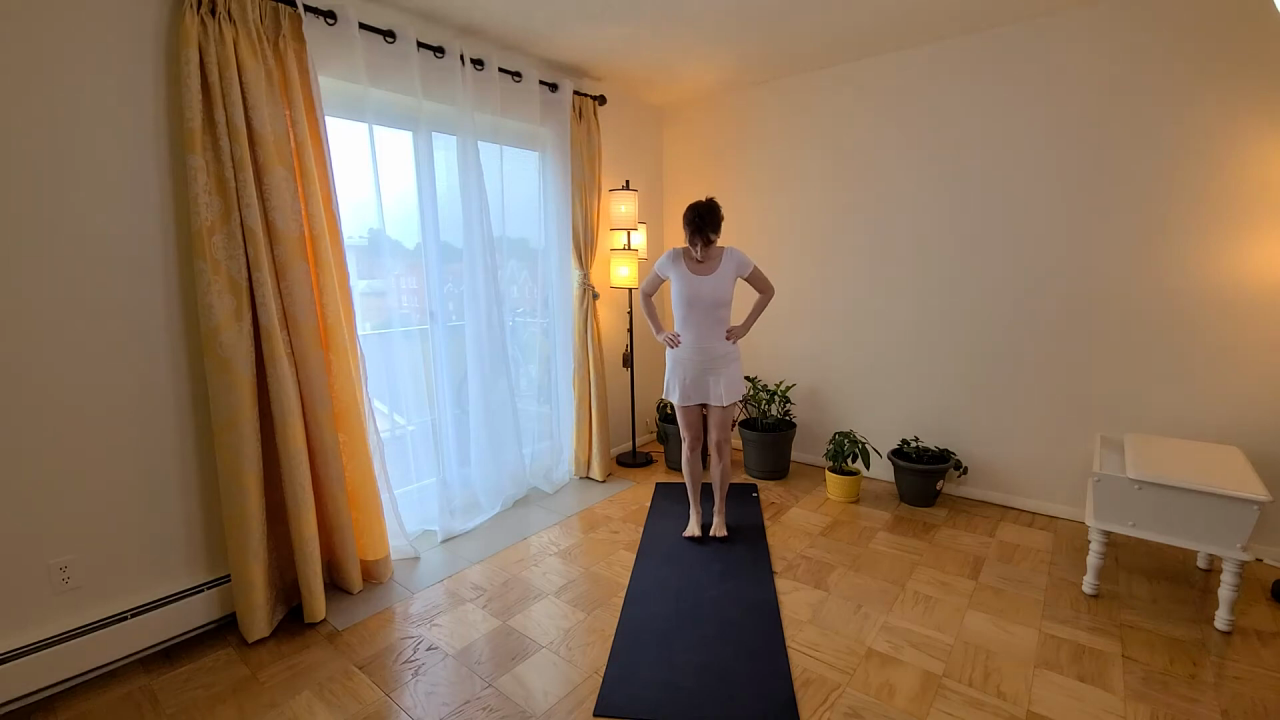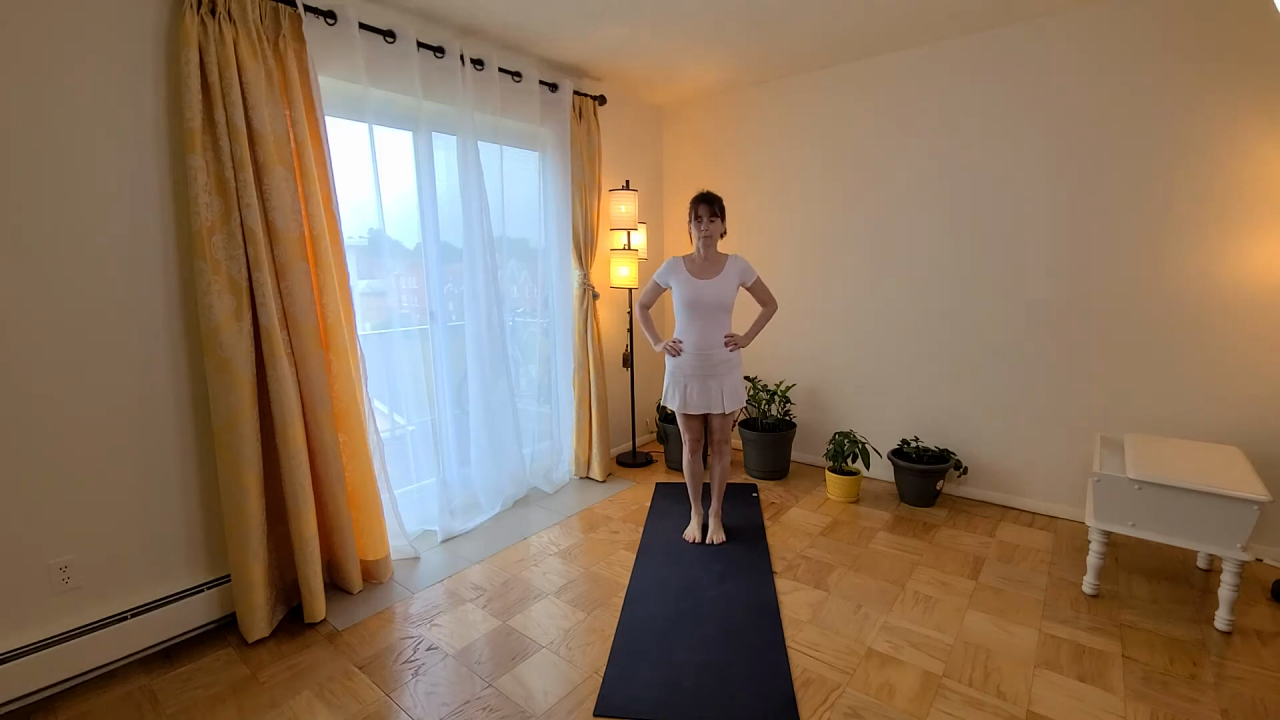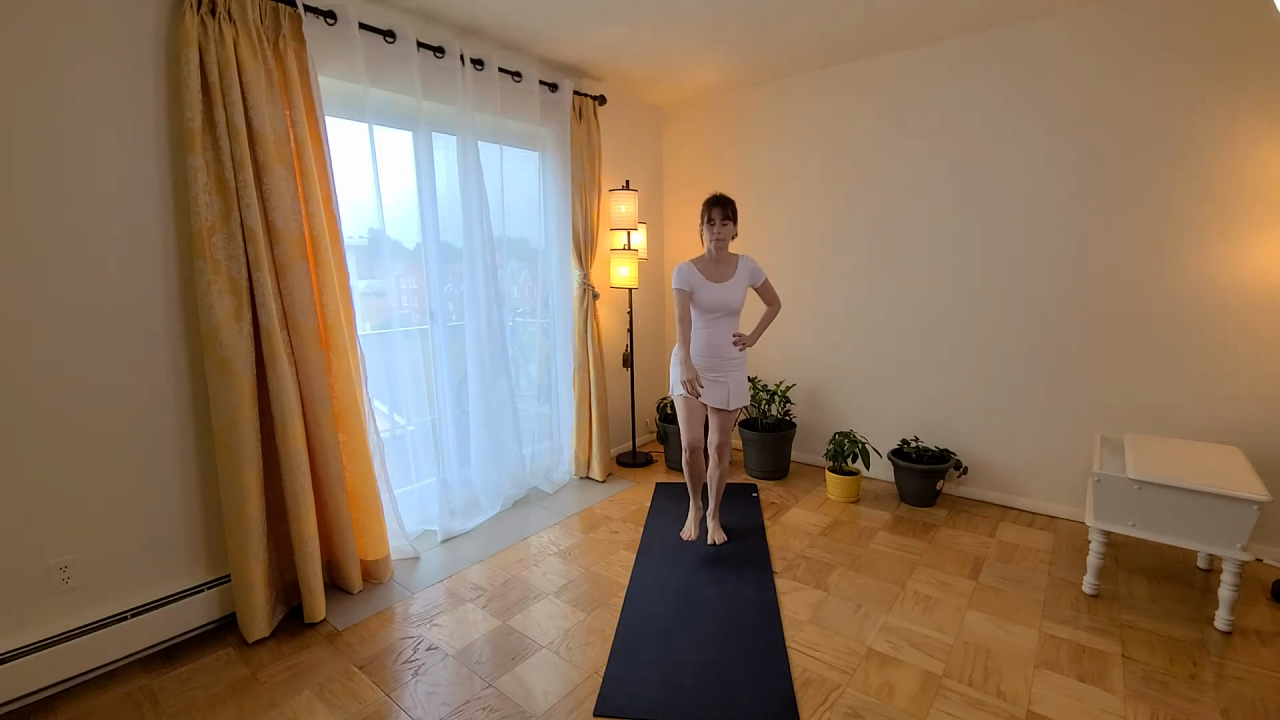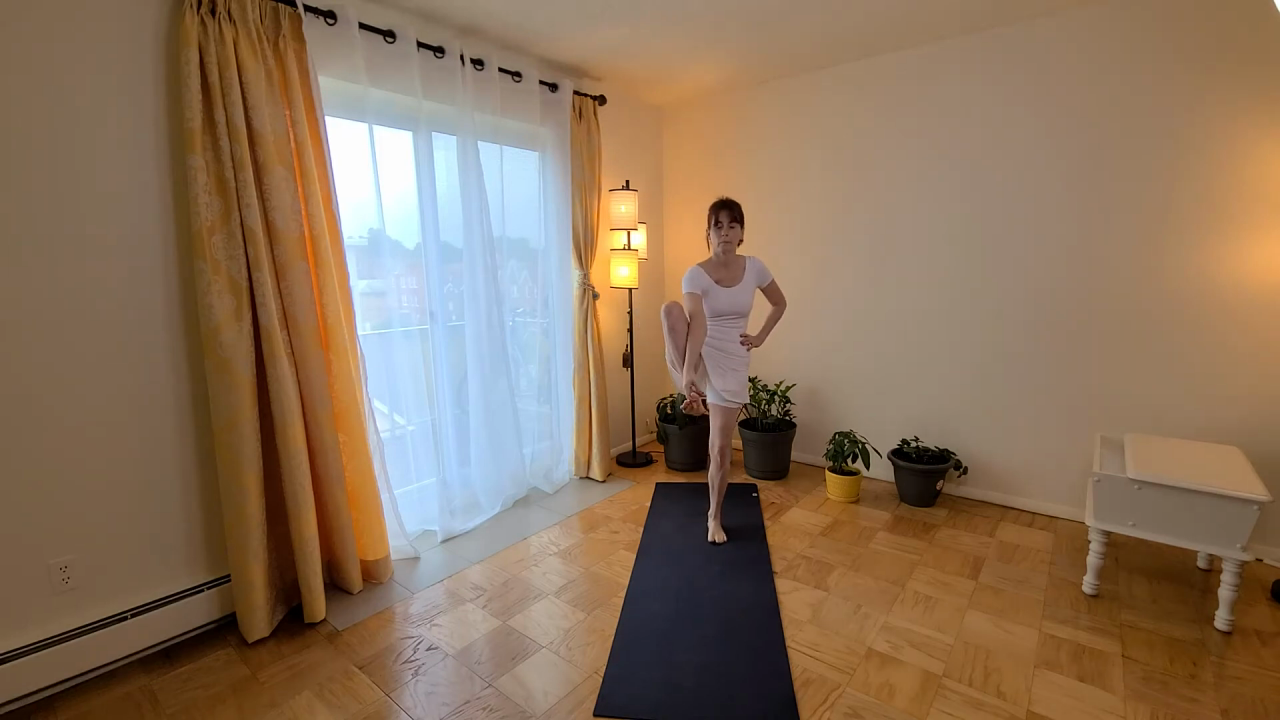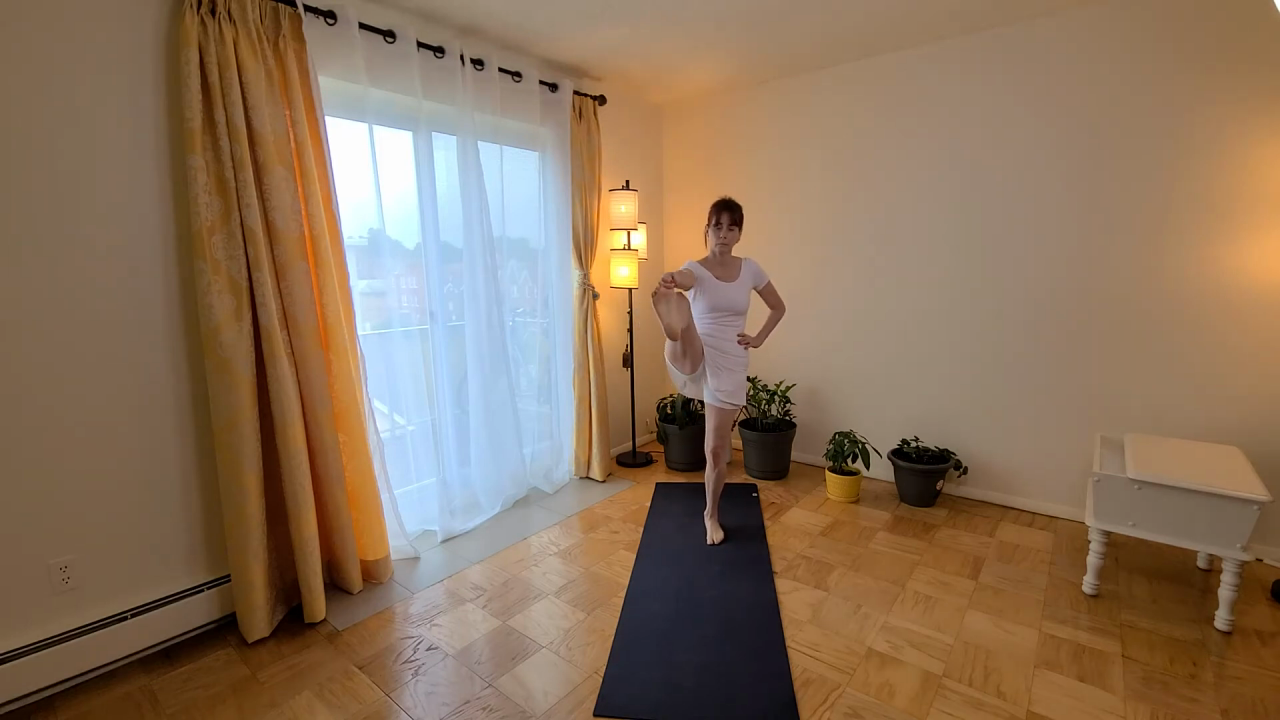
dt=1s
person 1, frame 1
left shoulder: (734, 259)
right shoulder: (671, 260)
left elbow: (767, 291)
right elbow: (645, 294)
left wrist: (745, 327)
right wrist: (658, 332)
left hip: (722, 366)
right hip: (683, 365)
left knee: (719, 442)
right knee: (691, 442)
left ankle: (719, 513)
right ankle: (695, 512)
person 1, frame 2
left shoulder: (737, 266)
right shoulder: (673, 268)
left elbow: (770, 304)
right elbow: (641, 306)
left wrist: (747, 337)
right wrist: (657, 342)
left hip: (723, 370)
right hip: (684, 370)
left knee: (720, 444)
right knee: (692, 445)
left ankle: (715, 514)
right ankle: (695, 514)
person 1, frame 3
left shoulder: (746, 267)
right shoulder: (685, 271)
left elbow: (774, 304)
right elbow: (682, 320)
left wrist: (753, 337)
right wrist: (687, 364)
left hip: (729, 368)
right hip: (691, 365)
left knee: (720, 445)
right knee: (692, 443)
left ankle: (713, 515)
right ankle: (694, 505)
person 1, frame 4
left shoulder: (754, 268)
right shoulder: (696, 275)
left elbow: (780, 303)
right elbow: (698, 322)
left wrist: (760, 337)
right wrist: (689, 372)
left hip: (731, 365)
right hip: (696, 356)
left knee: (721, 447)
right knee: (671, 309)
left ankle: (714, 515)
right ankle: (690, 388)
person 1, frame 5
left shoulder: (750, 269)
right shoulder: (696, 270)
left elbow: (778, 307)
right elbow: (682, 278)
left wrist: (758, 339)
right wrist: (671, 282)
left hip: (729, 365)
right hip: (692, 359)
left knee: (716, 448)
right knee: (680, 303)
left ankle: (711, 514)
right ankle: (673, 321)
